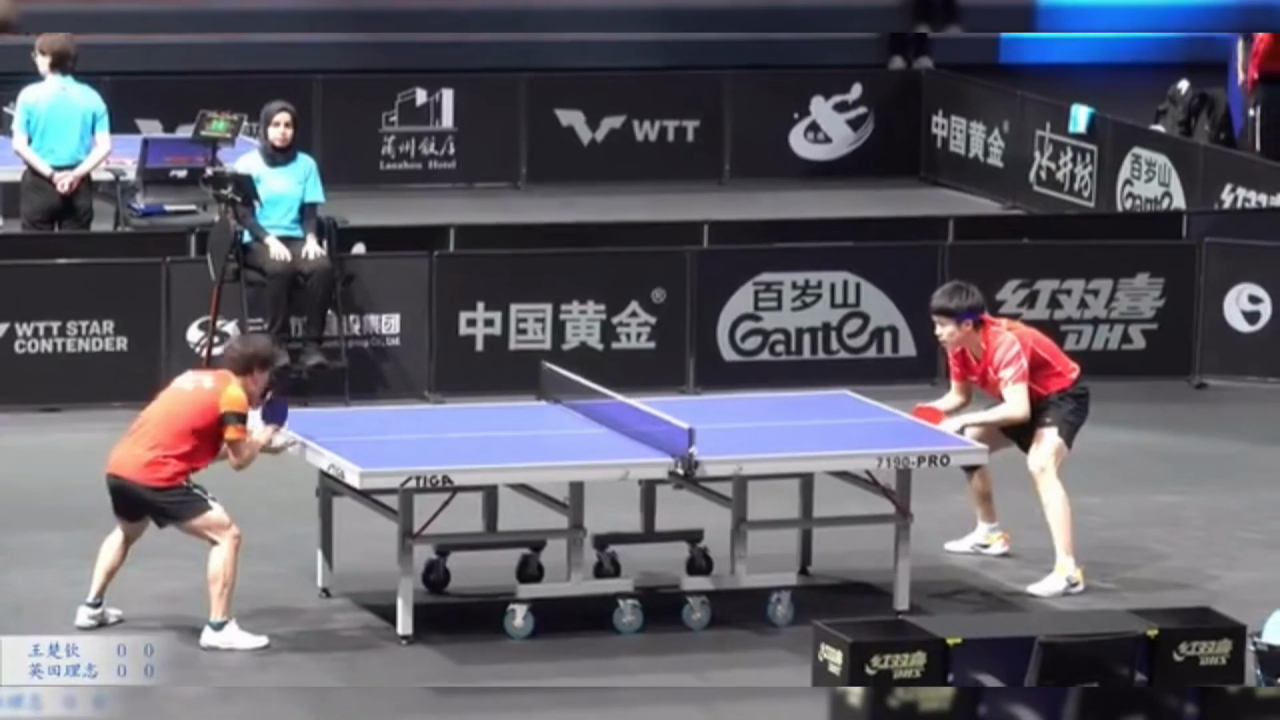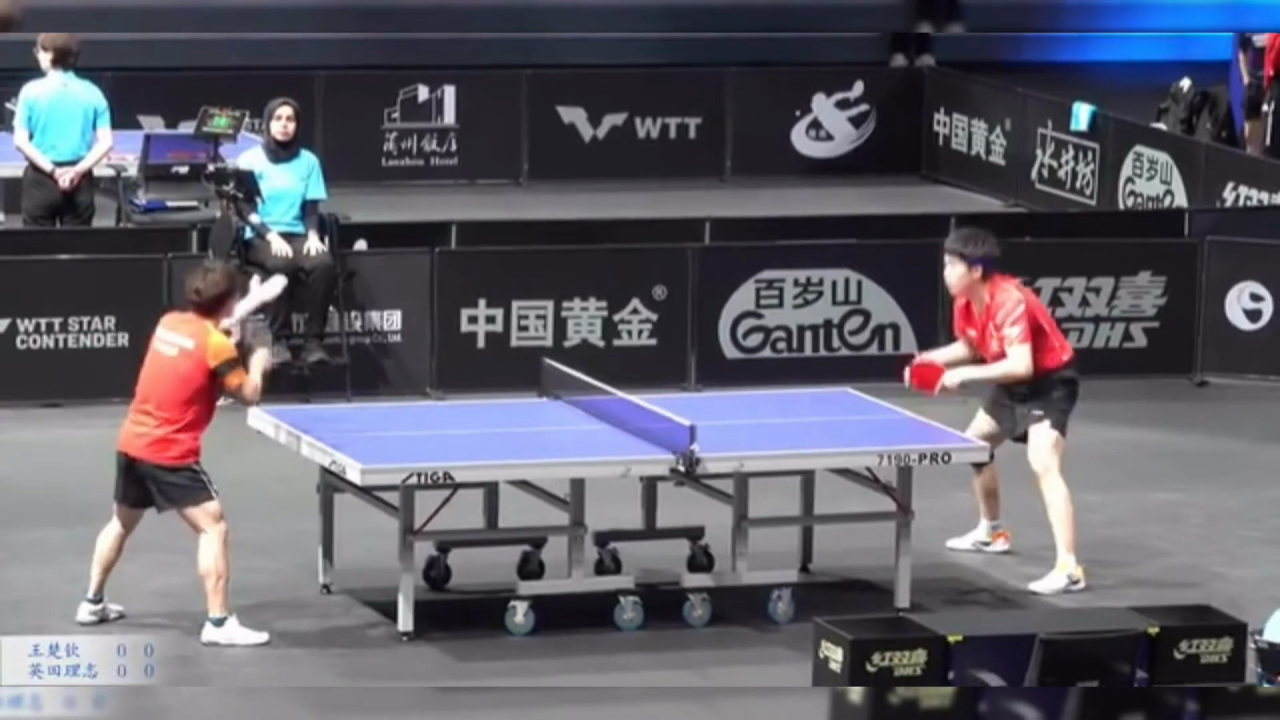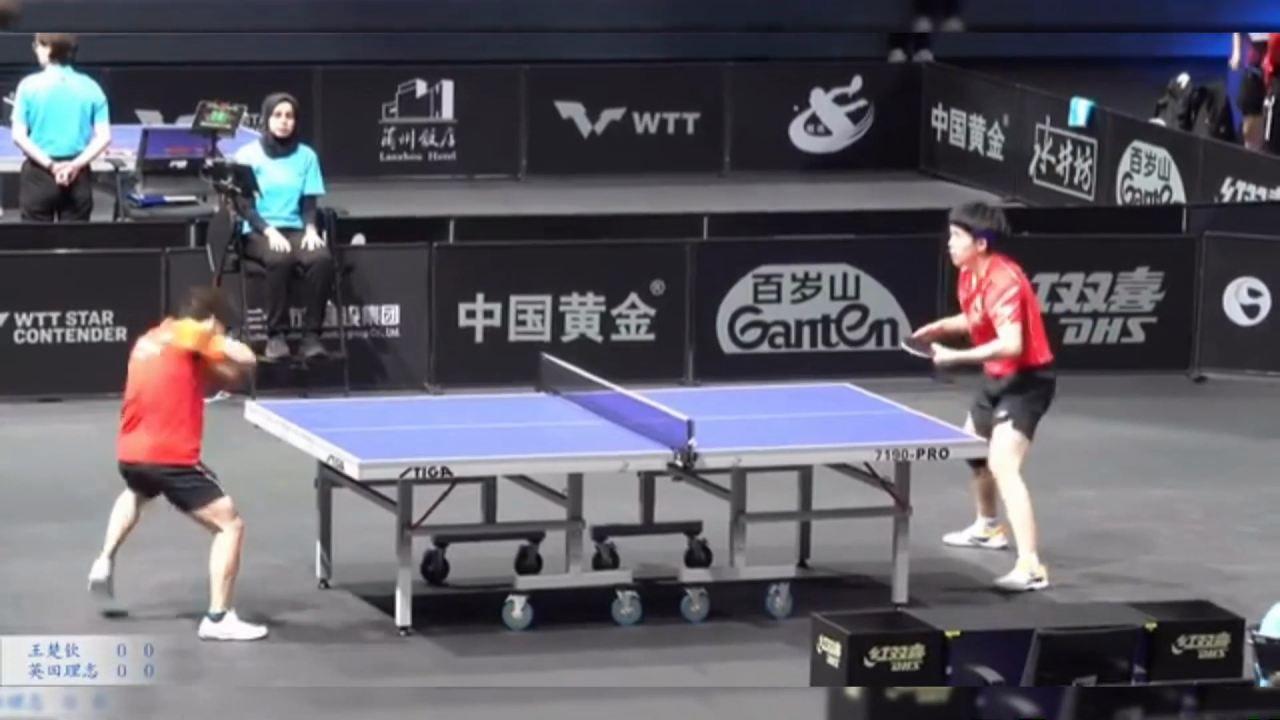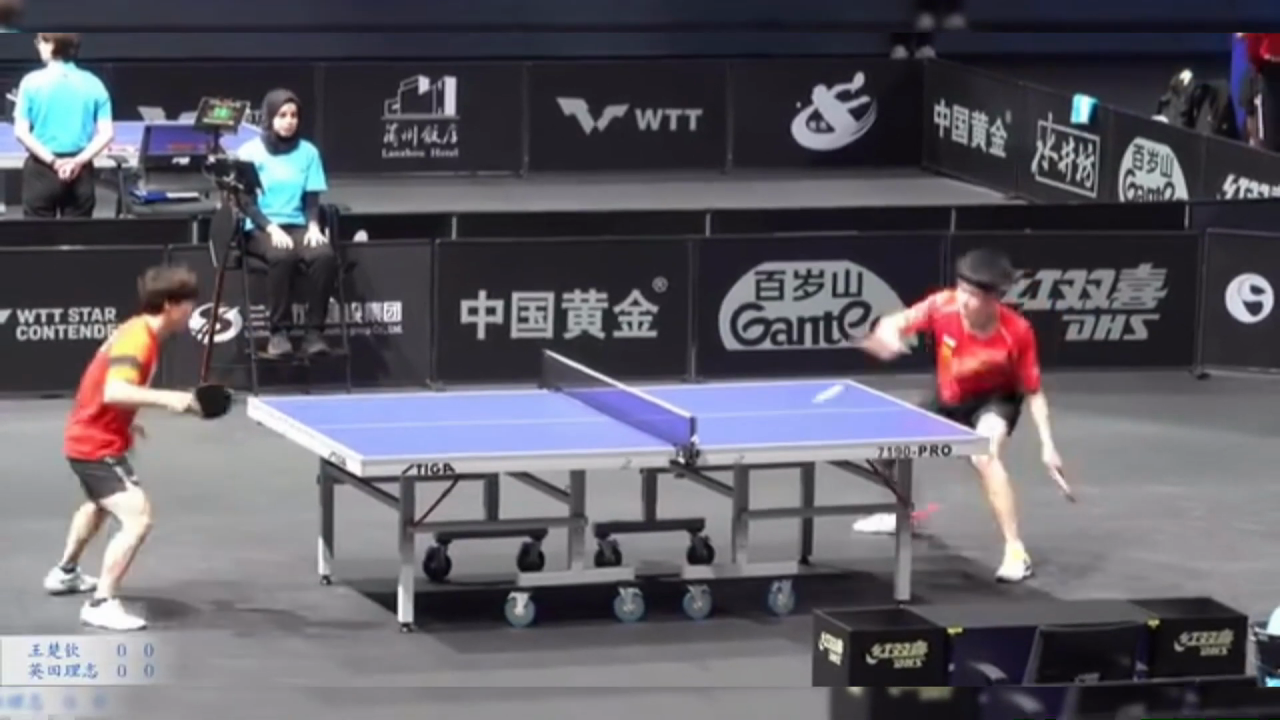
dt=0.5s
person 1, frame 1
left shoulder: (195, 378)
right shoulder: (233, 395)
right elbow: (239, 460)
left wrist: (254, 443)
right wrist: (263, 437)
left hip: (119, 467)
right hip: (155, 477)
left knee: (126, 532)
right knee: (227, 535)
left ankle: (92, 607)
right ankle: (218, 628)
person 1, frame 2
left shoulder: (170, 322)
right shoulder: (217, 345)
right elbow: (249, 396)
right wrist: (259, 361)
left hip: (131, 444)
right hip: (170, 454)
left knee: (122, 523)
right knee: (214, 529)
left ankle: (93, 604)
right ankle: (218, 623)
person 1, frame 3
left shoulder: (147, 345)
right shoulder: (188, 334)
right elbow: (246, 361)
right wrist: (226, 347)
left hip: (132, 454)
right hip: (172, 458)
left knee: (135, 494)
right knee: (230, 526)
left ankle: (105, 562)
right ankle: (218, 618)
person 1, frame 4
left shoulder: (140, 333)
right shoulder: (137, 340)
right elbow: (114, 393)
left wrist: (134, 416)
right wrist: (167, 399)
left hip: (89, 438)
right hip: (96, 445)
left knee: (100, 504)
right knee: (138, 520)
left ankle: (65, 572)
right ankle: (101, 604)
person 2, frame 1
left shoulder: (1005, 343)
right shoulder: (960, 346)
left elbow: (1018, 411)
right elbow: (959, 395)
left wrist: (964, 420)
right wrist: (930, 410)
left hip: (1062, 397)
right hip: (1026, 399)
left knee: (1040, 465)
left ankle: (1067, 571)
right ankle: (990, 534)
person 2, frame 2
left shoulder: (1009, 301)
right shoulder: (964, 301)
left elbow: (1021, 366)
right elbow: (966, 347)
left wrist: (964, 376)
right wrist: (930, 360)
left hip: (1052, 380)
right hip: (1015, 382)
left knee: (1043, 464)
right knee: (975, 443)
left ankle: (1068, 568)
right ankle: (992, 532)
person 2, frame 3
left shoulder: (1003, 280)
right shoulder: (969, 274)
left elbow: (1011, 344)
left wrist: (956, 357)
right wrist: (941, 327)
left hip: (1027, 380)
right hip: (999, 378)
left knee: (1002, 464)
left ankle: (1030, 566)
right ankle: (988, 527)
person 2, frame 4
left shoulder: (1017, 332)
right shoulder: (943, 306)
left elbow: (1033, 392)
right elbow: (896, 323)
left wrist: (1047, 445)
right wrist: (887, 338)
left hip: (993, 401)
right hip: (948, 399)
left knee: (984, 458)
left ankle: (1015, 551)
person 3, frame 1
left shoulder: (306, 164)
right shoulder: (247, 164)
left elbow: (310, 210)
right elbow: (243, 213)
left wrist: (311, 239)
right wrist: (270, 240)
left hip: (295, 239)
right hip: (259, 241)
left knee: (322, 268)
right knee: (280, 270)
left ankle: (312, 344)
right ankle: (277, 344)
person 3, frame 2
left shoulder: (308, 161)
right shoulder: (250, 159)
left elbow: (311, 207)
right elbow: (245, 208)
left wrist: (312, 235)
right wrist: (271, 236)
left hip: (297, 235)
right hip: (260, 238)
left knee: (324, 265)
right knee: (282, 265)
left ankle: (313, 340)
right ankle: (277, 340)
person 3, frame 3
left shoulder: (306, 155)
right shoulder: (248, 155)
left elbow: (309, 201)
right elbow: (243, 204)
left wrist: (310, 229)
right wrist: (269, 231)
left hip: (295, 230)
right hip: (258, 232)
left knee: (322, 259)
right knee: (280, 259)
left ankle: (311, 334)
right ankle: (276, 335)
person 3, frame 4
left shoulder: (308, 152)
right shoulder: (249, 151)
left elbow: (312, 198)
right elbow: (246, 201)
left wrist: (313, 226)
right wrist: (271, 228)
left hip: (297, 226)
right hip: (261, 228)
left knee: (324, 256)
right knee: (283, 256)
left ankle: (313, 331)
right ankle: (278, 331)
person 4, frame 1
left shoulder: (30, 95)
right shoulder: (91, 96)
left elbow: (19, 146)
right elbow: (104, 147)
left wrist: (51, 175)
right wrist: (76, 175)
left hip: (39, 184)
right hip: (78, 185)
person 4, frame 2
left shoulder: (31, 91)
right shoulder: (92, 92)
left elbow: (20, 141)
right elbow: (106, 142)
left wrist: (52, 171)
right wrist: (78, 170)
left hip: (40, 179)
right hip: (79, 180)
person 4, frame 3
left shoulder: (29, 85)
right shoulder: (90, 87)
left elbow: (19, 136)
right elbow: (104, 137)
left wrist: (50, 165)
right wrist: (76, 165)
left hip: (38, 174)
right hip: (77, 175)
person 4, frame 4
left shoulder: (32, 82)
right shoulder: (93, 83)
left elbow: (21, 132)
right elbow: (106, 133)
left wrist: (52, 161)
right wrist: (78, 161)
left hip: (41, 170)
right hip: (80, 171)
